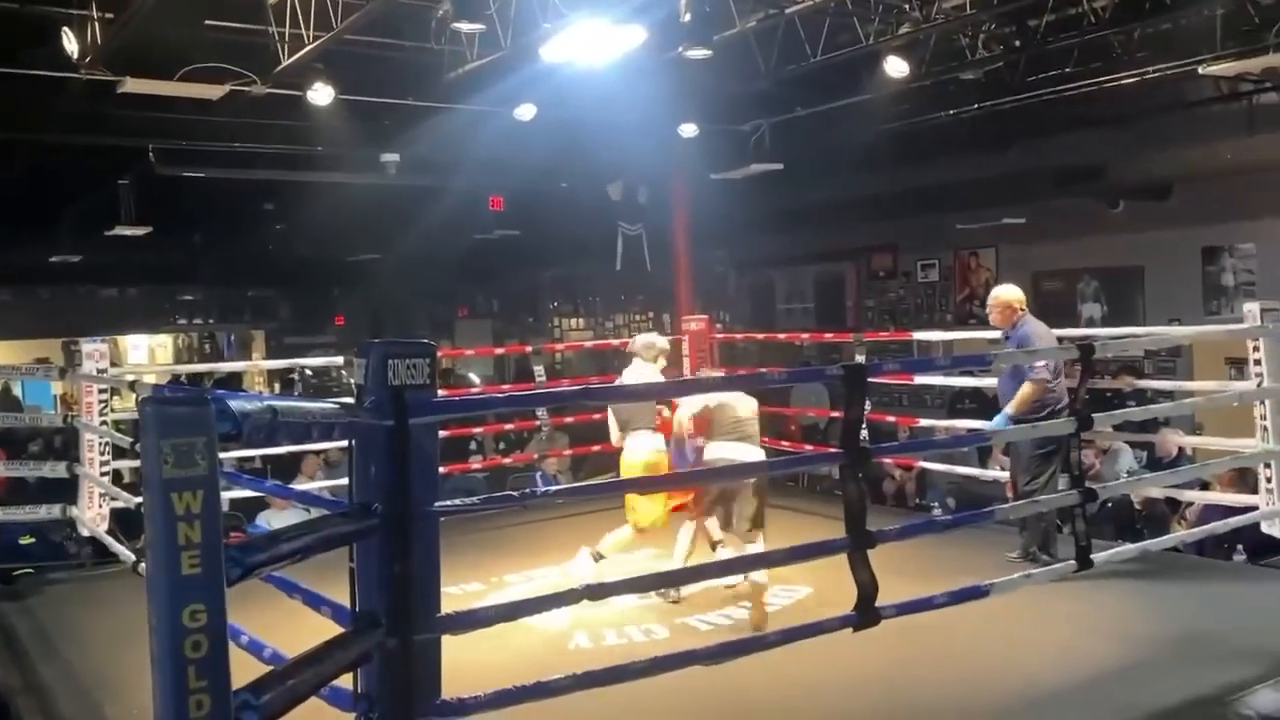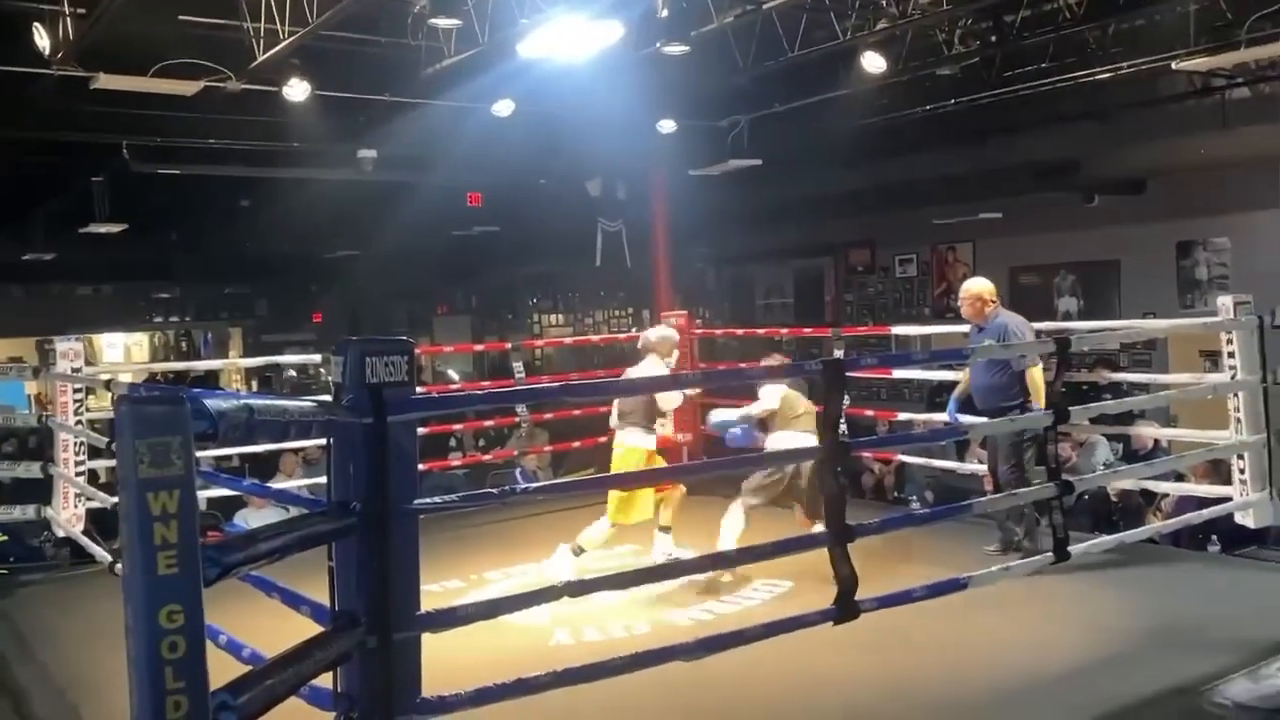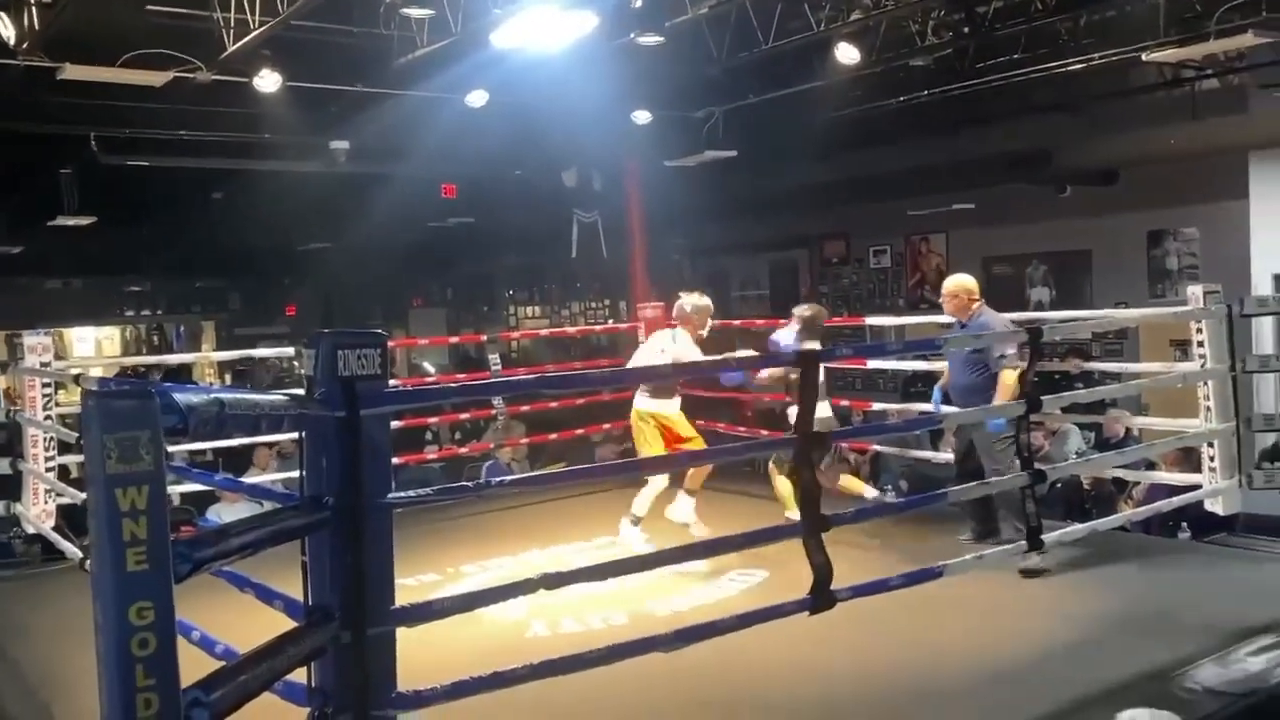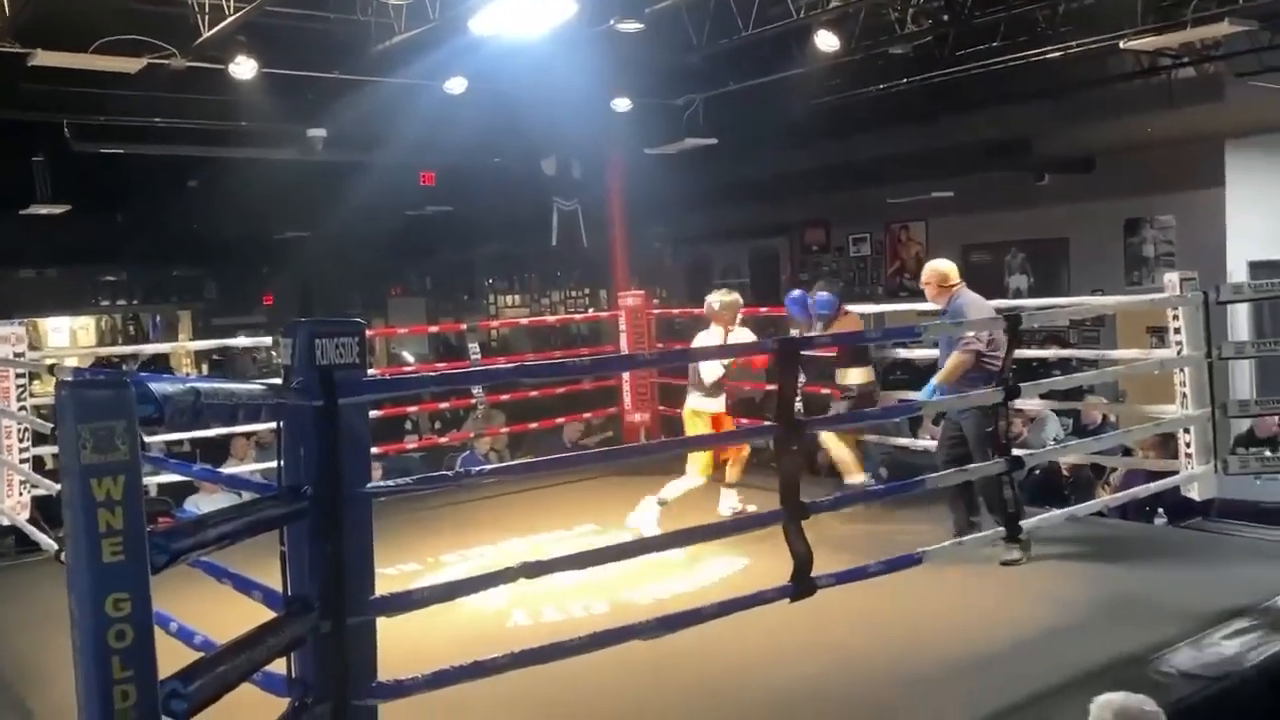
dt=0.3s
person 1, frame 1
left shoulder: (1032, 334)
right shoulder: (1012, 334)
left elbow: (1037, 382)
left wrist: (1006, 415)
right wrist: (1007, 415)
left hip: (1041, 424)
right hip: (1022, 424)
left knee: (1036, 490)
right knee: (1021, 487)
left ankle: (1044, 559)
right ankle: (1031, 546)
person 1, frame 2
left shoulder: (1009, 325)
right shoulder: (977, 329)
left elbow: (1032, 368)
left wrist: (1039, 408)
right wrist: (956, 397)
left hip: (1016, 415)
right hip: (994, 415)
left knee: (1014, 479)
right knee: (999, 478)
left ankle: (1025, 547)
right ankle: (1009, 537)
person 1, frame 3
left shoulder: (992, 324)
right shoulder: (960, 325)
left elbow: (1008, 370)
left wrist: (998, 409)
right wrist: (939, 387)
left hip: (991, 416)
left knee: (1002, 476)
right knee: (968, 473)
right ankle: (984, 529)
person 1, frame 4
left shoulder: (968, 306)
right shoulder: (953, 307)
left elbow: (966, 353)
left wrist: (935, 383)
right wrist: (939, 384)
left hip: (983, 400)
right knee: (949, 458)
left ankle: (1015, 538)
right ankle: (966, 525)
person 2, frame 1
left shoulder: (617, 387)
right shoulder: (641, 370)
left elbow: (616, 439)
left hip: (653, 454)
right hip: (644, 457)
right knee: (640, 525)
right ankle: (586, 562)
person 2, frame 2
left shoulder: (632, 374)
right shoulder: (655, 368)
left elbow: (614, 422)
right elbow: (667, 403)
right wrist: (684, 390)
left hip: (643, 449)
right hip: (634, 449)
left knee: (675, 491)
right knee: (616, 519)
left ankle: (664, 549)
right ankle: (567, 557)
person 2, frame 3
left shoulder: (688, 344)
right shoulder: (660, 339)
right elbow: (632, 370)
right wrist: (661, 362)
left hip: (669, 413)
right hip: (648, 414)
left knee: (703, 461)
right knee: (659, 481)
left ankle: (682, 508)
right ankle: (631, 530)
person 2, frame 4
left shoulder: (720, 338)
right shoulder: (706, 340)
right elbow: (709, 376)
left hip: (716, 411)
right hip: (700, 412)
left knee: (741, 451)
right knee: (697, 476)
left ankle: (729, 503)
right ankle: (649, 510)
person 3, frame 1
left shoulder: (715, 396)
right shoulder: (749, 402)
left elbow: (684, 410)
left wrist: (680, 434)
left hip: (719, 464)
left knee: (695, 519)
right knee: (753, 536)
left ankle: (673, 584)
right ankle: (757, 588)
person 3, frame 2
left shoulder: (773, 389)
right shoulder: (805, 403)
left elbow: (764, 407)
left wrist: (736, 416)
right hip: (809, 458)
left knee: (739, 507)
right knee: (810, 518)
person 3, frame 3
left shoulder: (810, 350)
right shoulder: (794, 349)
right elbow: (764, 377)
left hip: (815, 425)
right hip: (821, 423)
left knee: (776, 467)
right knee: (831, 477)
person 3, frame 4
left shoulder: (849, 320)
right shoulder: (836, 320)
left wrist: (818, 320)
left hip: (859, 388)
right hip: (851, 387)
left knee: (827, 434)
right knee: (843, 435)
left ankle: (856, 479)
right ankle: (858, 479)
